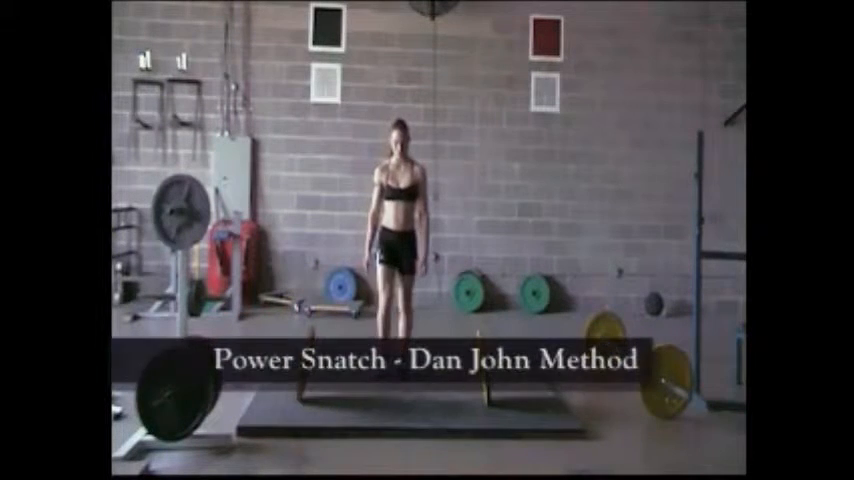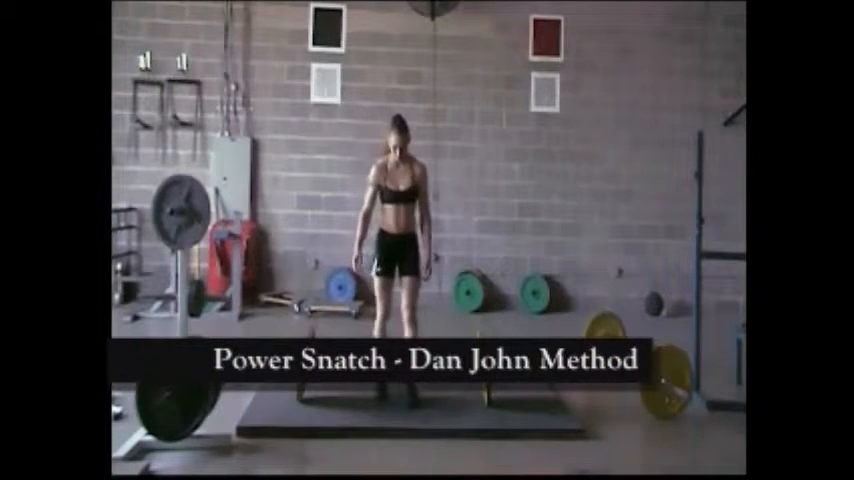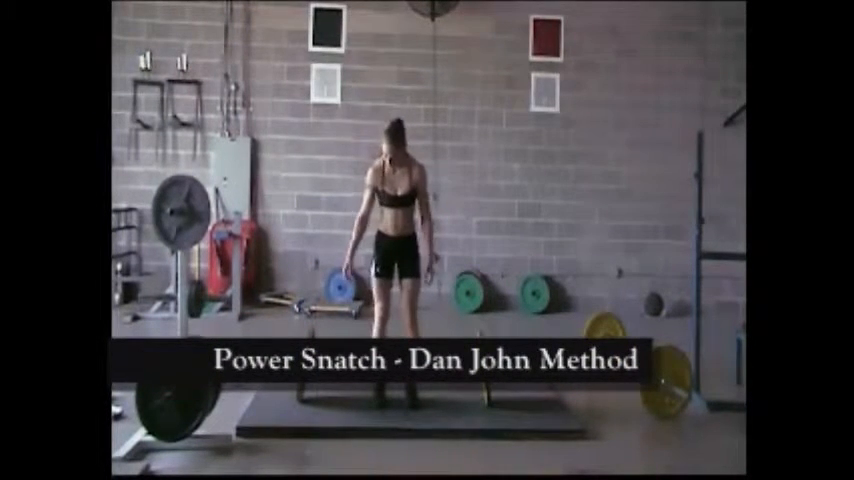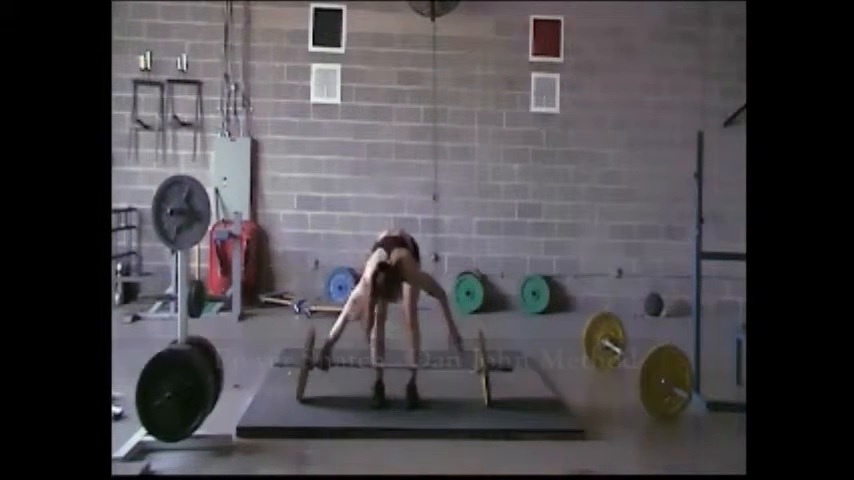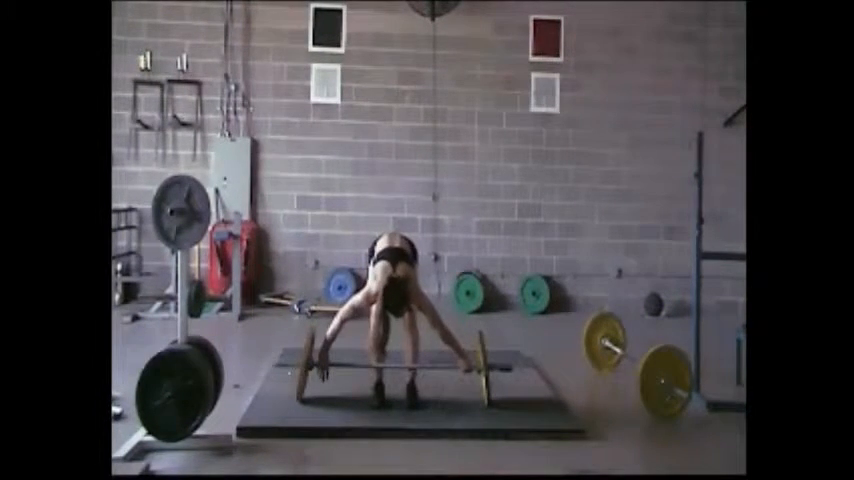
dt=1s
person 1, frame 1
left shoulder: (418, 171)
right shoulder: (381, 171)
left elbow: (423, 213)
right elbow: (374, 211)
left wrist: (424, 251)
right wrist: (367, 248)
left hip: (408, 240)
right hip: (386, 238)
left knee: (405, 303)
right knee: (385, 299)
person 1, frame 2
left shoulder: (419, 169)
right shoulder: (378, 169)
left elbow: (424, 213)
right elbow: (366, 211)
left wrist: (427, 252)
right wrist: (358, 246)
left hip: (409, 243)
right hip: (385, 241)
left knee: (409, 313)
right knee: (382, 312)
left ankle: (410, 378)
person 1, frame 3
left shoulder: (417, 171)
right shoulder: (375, 171)
left elbow: (425, 215)
right elbow: (363, 215)
left wrist: (430, 254)
right wrist: (350, 253)
left hip: (409, 245)
right hip: (383, 244)
left knee: (410, 316)
right knee: (381, 314)
left ankle: (411, 380)
right ankle: (378, 378)
person 1, frame 4
left shoulder: (410, 272)
right shoulder: (368, 280)
left elbow: (440, 294)
right elbow: (345, 315)
left wrist: (453, 329)
right wrist: (326, 349)
left hip: (408, 245)
left knee: (411, 318)
right knee: (378, 317)
left ankle: (412, 383)
right ankle: (378, 382)
person 1, frame 5
left shoulder: (413, 294)
right shoulder: (371, 293)
left elbow: (440, 328)
right elbow: (340, 317)
left wrist: (462, 357)
right wrist: (323, 352)
left knee: (410, 322)
right knee: (376, 322)
left ankle: (412, 383)
right ankle: (378, 382)
